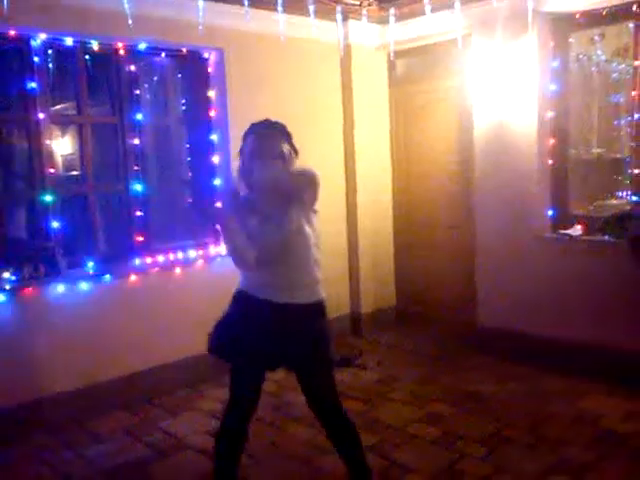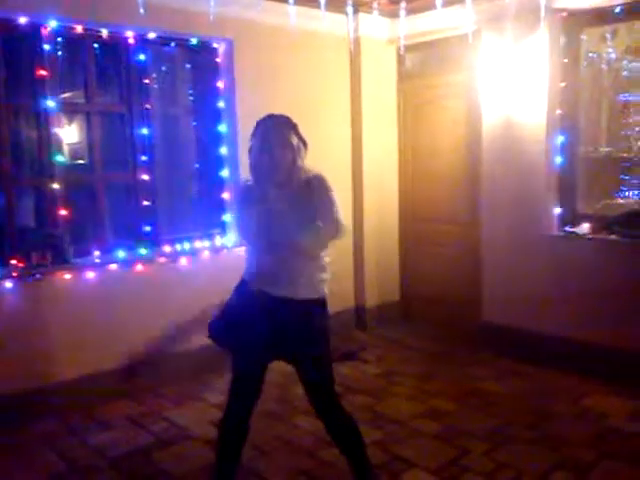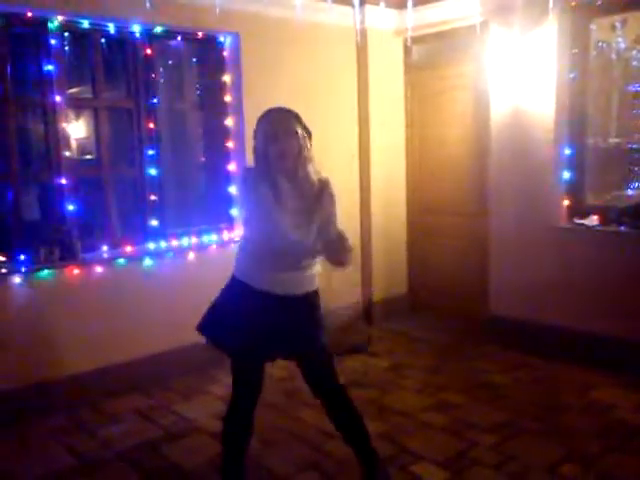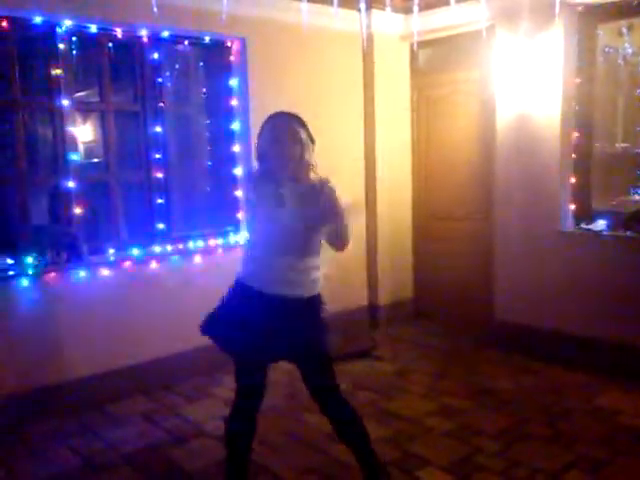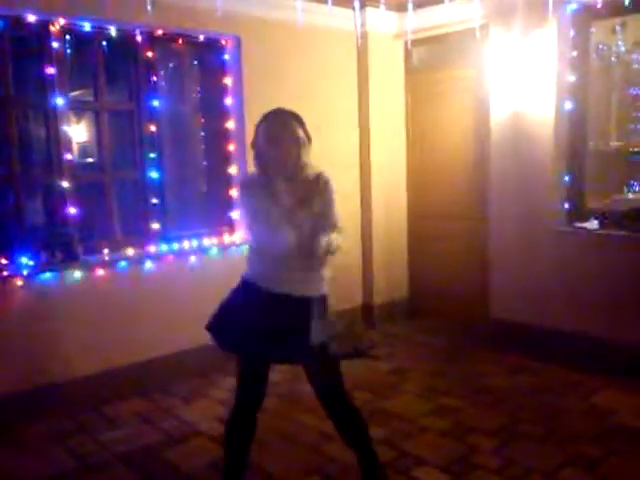
dt=1s
person 1, frame 1
left shoulder: (301, 195)
right shoulder: (239, 204)
left elbow: (305, 177)
right elbow: (244, 260)
left wrist: (262, 178)
left hip: (303, 312)
right hip: (252, 311)
left knee: (326, 404)
right knee: (239, 408)
person 1, frame 2
left shoulder: (315, 185)
right shoulder: (248, 194)
left elbow: (334, 227)
right elbow: (258, 247)
left wrist: (292, 254)
left hip: (305, 307)
right hip: (256, 302)
left knee: (325, 402)
right knee: (240, 401)
person 1, frame 3
left shoulder: (320, 188)
right shoulder: (252, 180)
left elbow: (333, 242)
right elbow: (275, 235)
left wrist: (338, 247)
right wrist: (319, 246)
left hip: (300, 302)
right hip: (251, 299)
left knee: (331, 390)
right knee: (245, 396)
person 1, frame 4
left shoulder: (321, 189)
right shoulder: (255, 185)
left elbow: (340, 242)
right elbow: (274, 230)
left wrist: (333, 206)
right wrist: (304, 214)
left hip: (301, 306)
right hip: (253, 303)
left knee: (330, 398)
right knee: (247, 399)
person 1, frame 5
left shoulder: (320, 185)
right shoulder: (251, 187)
left elbow: (328, 236)
right elbow: (266, 237)
left wrist: (318, 249)
right wrist: (299, 249)
left hip: (305, 303)
right hip: (257, 302)
left knee: (333, 396)
right knee: (247, 398)
